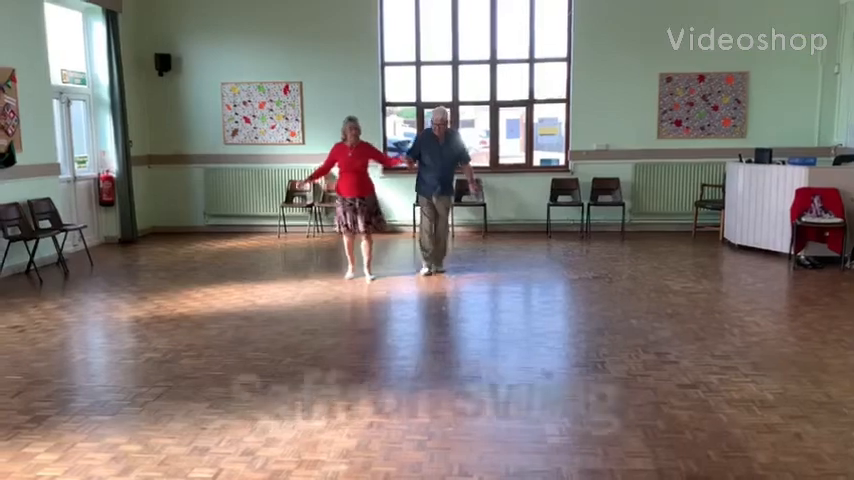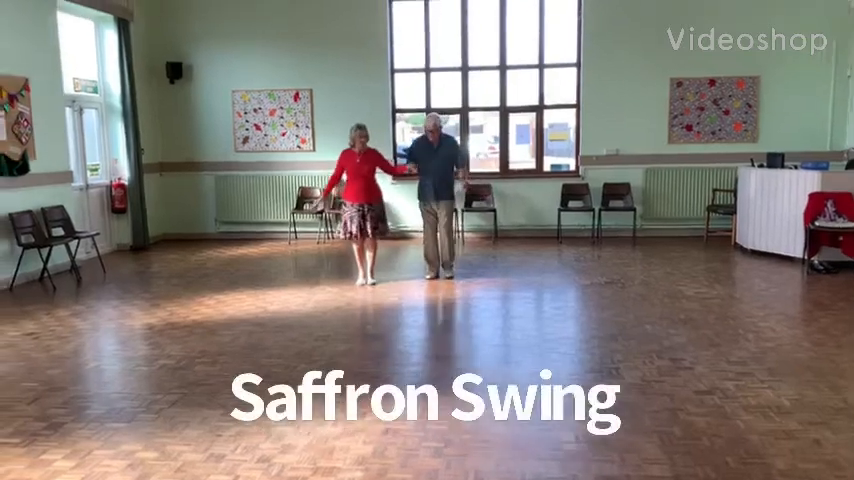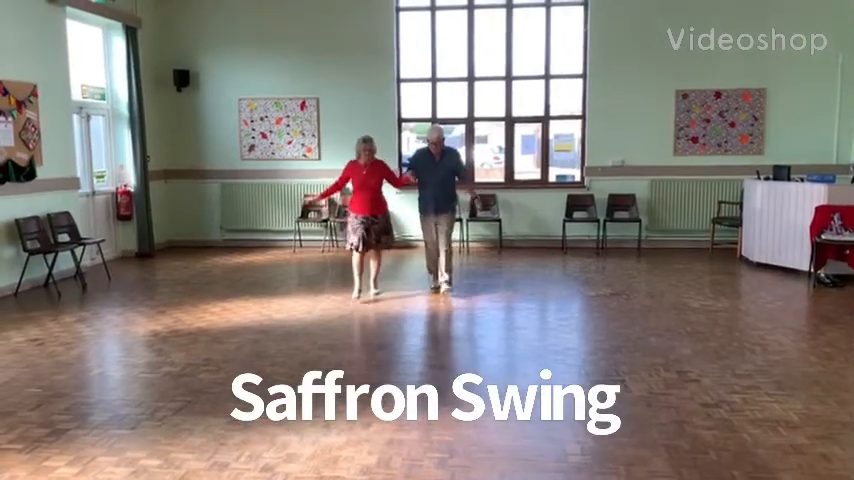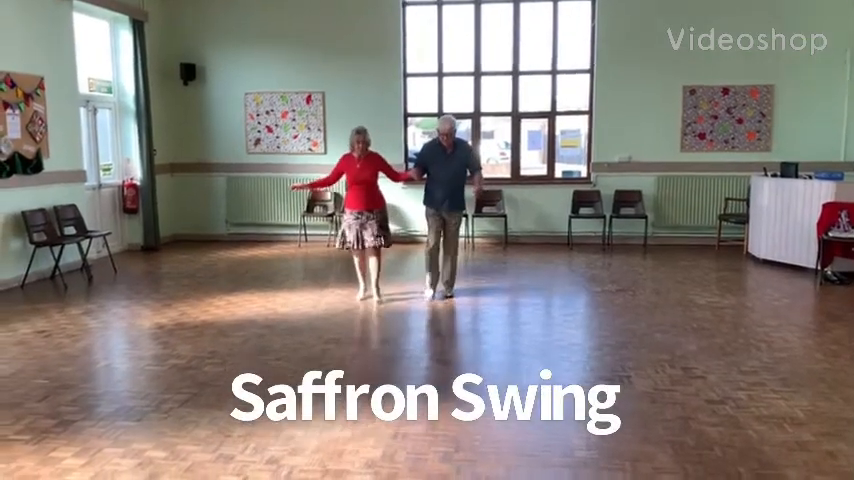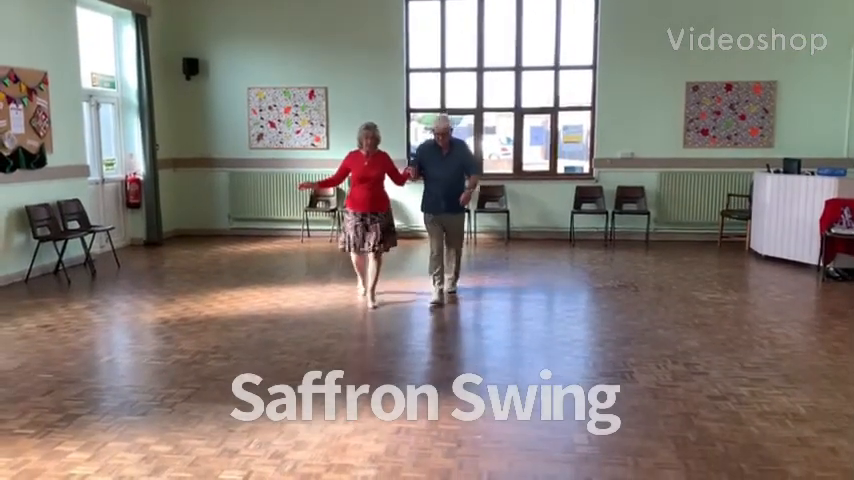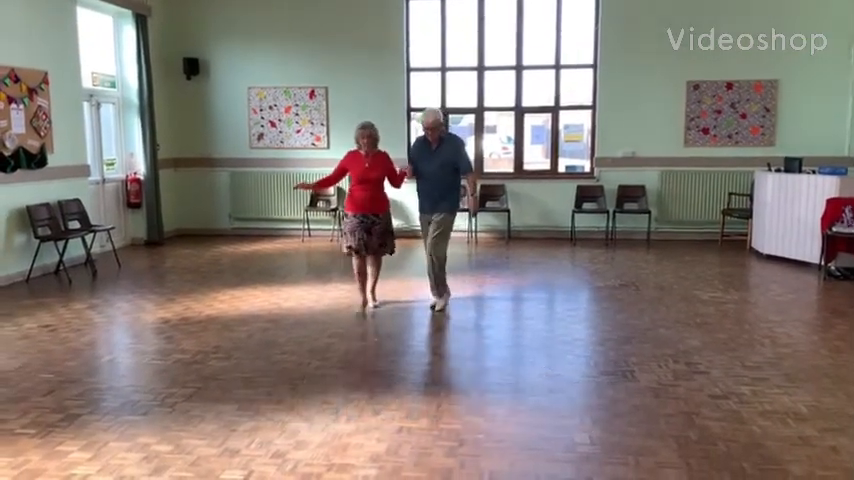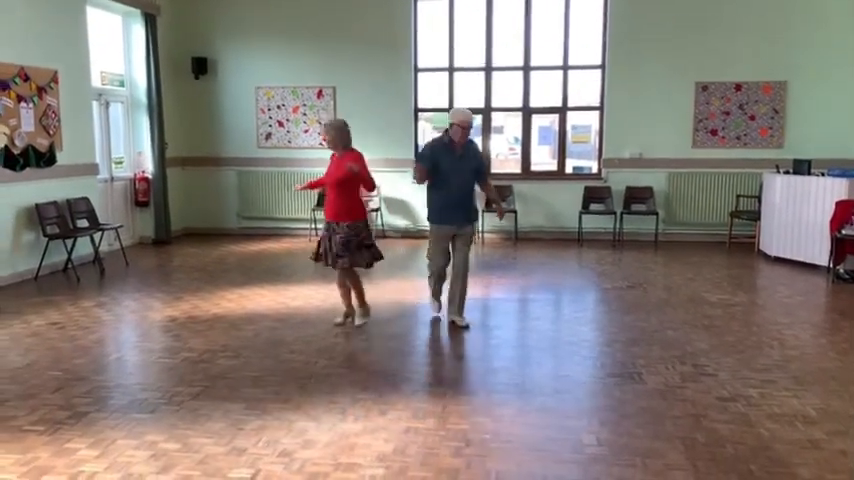
dt=0.7s
person 1, frame 1
left shoulder: (455, 138)
right shoulder: (423, 137)
left elbow: (464, 162)
right elbow: (412, 158)
left wrist: (471, 180)
right wrist: (408, 160)
left hip: (445, 191)
right hip: (425, 189)
left knee: (442, 228)
right knee: (426, 227)
left ankle: (439, 261)
right ankle: (426, 262)
person 1, frame 2
left shoulder: (451, 143)
right shoulder: (418, 144)
left elbow: (460, 165)
right elbow: (411, 164)
left wrist: (464, 178)
right wrist: (412, 166)
left hip: (445, 195)
right hip: (426, 195)
left knee: (446, 232)
right knee: (429, 233)
left ankle: (448, 266)
right ankle: (432, 268)
person 1, frame 3
left shoulder: (453, 155)
right shoulder: (419, 156)
left elbow: (464, 178)
right elbow: (410, 176)
left wrist: (474, 196)
right wrist: (410, 176)
left hip: (446, 209)
right hip: (426, 208)
left knee: (444, 245)
right knee: (430, 245)
left ankle: (444, 280)
right ankle: (435, 277)
person 1, frame 4
left shoulder: (465, 148)
right shoulder: (429, 148)
left elbow: (475, 170)
right elbow: (419, 170)
left wrist: (478, 184)
right wrist: (416, 173)
left hip: (455, 206)
right hip: (433, 205)
left knee: (451, 247)
right knee: (432, 244)
left ankle: (448, 286)
right ankle: (430, 285)
person 1, frame 5
left shoulder: (462, 148)
right shoulder: (424, 149)
left elbow: (473, 173)
right elbow: (417, 172)
left wrist: (469, 190)
right wrist: (413, 172)
left hip: (455, 208)
right hip: (431, 208)
left knee: (454, 247)
right knee: (436, 249)
left ankle: (451, 281)
right ankle: (438, 291)
person 1, frame 6
left shoulder: (454, 144)
right shoulder: (418, 145)
left elbow: (468, 172)
right elbow: (413, 171)
left wrist: (472, 195)
right wrist: (410, 172)
left hip: (445, 207)
right hip: (425, 207)
left knee: (435, 248)
right knee: (431, 251)
left ankle: (441, 292)
right ankle: (437, 293)
person 1, frame 7
left shoulder: (472, 148)
right shoulder: (434, 148)
left elbow: (482, 179)
right elbow: (422, 178)
left wrist: (496, 202)
right wrist: (419, 172)
left hip: (466, 217)
right hip: (440, 218)
left knee: (461, 265)
right knee: (439, 260)
left ankle: (456, 312)
right ankle: (435, 295)
person 2, frame 1
left shoulder: (366, 147)
right shoulder: (338, 148)
left elbow: (386, 160)
right elbow: (325, 167)
left wrist: (400, 160)
right wrist: (310, 178)
left hip: (364, 195)
right hip: (345, 196)
left knee: (365, 232)
right knee: (347, 232)
left ankle: (367, 268)
right ankle: (351, 267)
person 2, frame 2
left shoulder: (373, 154)
right shoulder: (345, 155)
left elbow: (391, 169)
right elbow: (336, 176)
left wrist: (406, 168)
right wrist: (325, 194)
left hip: (372, 201)
right hip: (352, 202)
left knee: (371, 237)
right knee: (356, 238)
left ankle: (370, 273)
right ankle: (361, 273)
person 2, frame 3
left shoulder: (380, 165)
right shoulder: (351, 166)
left elbow: (396, 182)
right elbow: (338, 184)
left wrist: (407, 179)
right wrist: (320, 196)
left hip: (378, 213)
right hip: (358, 214)
left knee: (376, 249)
right knee: (358, 250)
left ankle: (374, 282)
right ankle: (357, 286)
person 2, frame 4
left shoulder: (375, 158)
right shoulder: (345, 160)
left elbow: (394, 176)
right elbow: (330, 179)
left wrist: (410, 174)
right wrist: (308, 185)
left hip: (374, 209)
right hip: (353, 211)
left knee: (374, 248)
right knee: (357, 249)
left ankle: (375, 287)
right ankle: (362, 286)
person 2, frame 5
left shoulder: (383, 157)
right shoulder: (352, 157)
left elbow: (398, 180)
right elbow: (336, 179)
left wrist: (408, 172)
right wrist: (315, 185)
left hip: (378, 211)
right hip: (355, 211)
left knee: (375, 251)
right knee: (355, 250)
left ankle: (371, 292)
right ankle: (361, 281)
person 2, frame 6
left shoulder: (383, 158)
right shoulder: (351, 157)
left elbow: (396, 183)
right elbow: (333, 178)
left wrist: (404, 173)
right wrist: (312, 186)
left hip: (379, 212)
right hip: (355, 212)
left knee: (376, 254)
right knee: (358, 254)
left ankle: (371, 292)
right ankle: (363, 297)
person 2, frame 7
left shoulder: (354, 156)
right shoulder: (335, 157)
left elbow: (370, 187)
left wrist: (358, 173)
right wrist: (308, 185)
left hip: (351, 220)
right hip: (333, 220)
left knee: (346, 267)
right knee: (339, 267)
left ankle: (363, 306)
right ankle: (348, 309)
